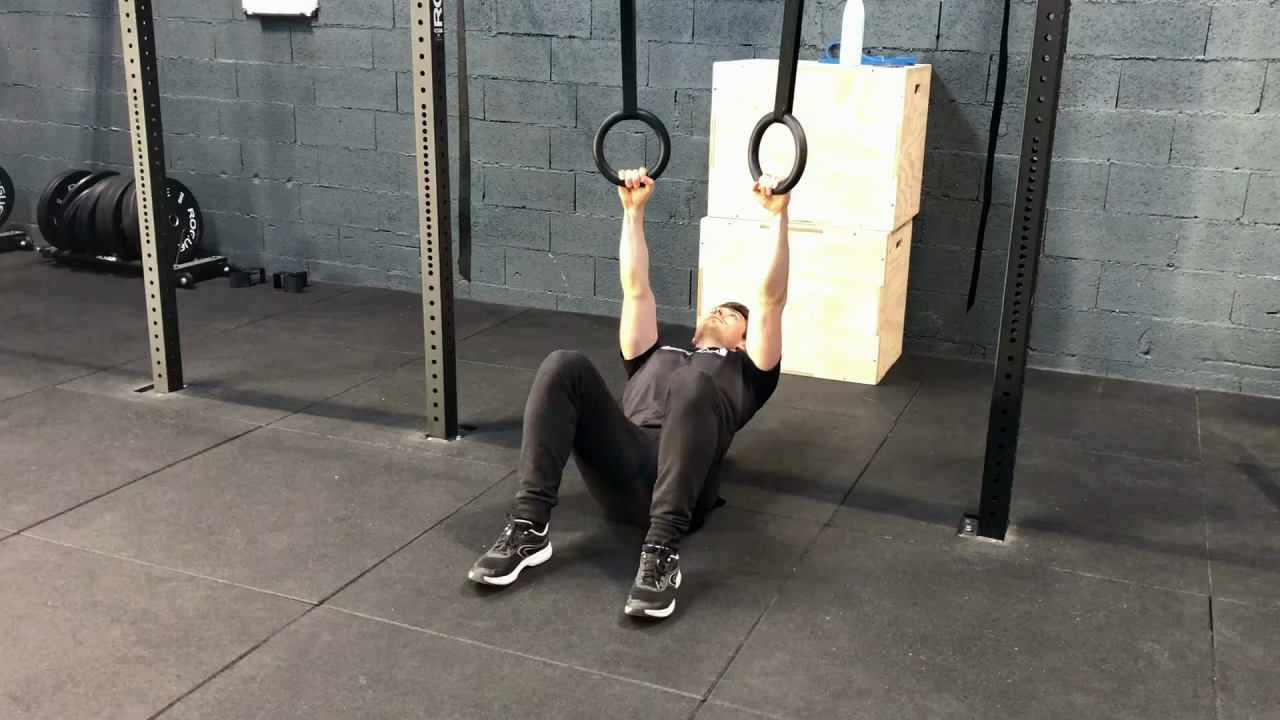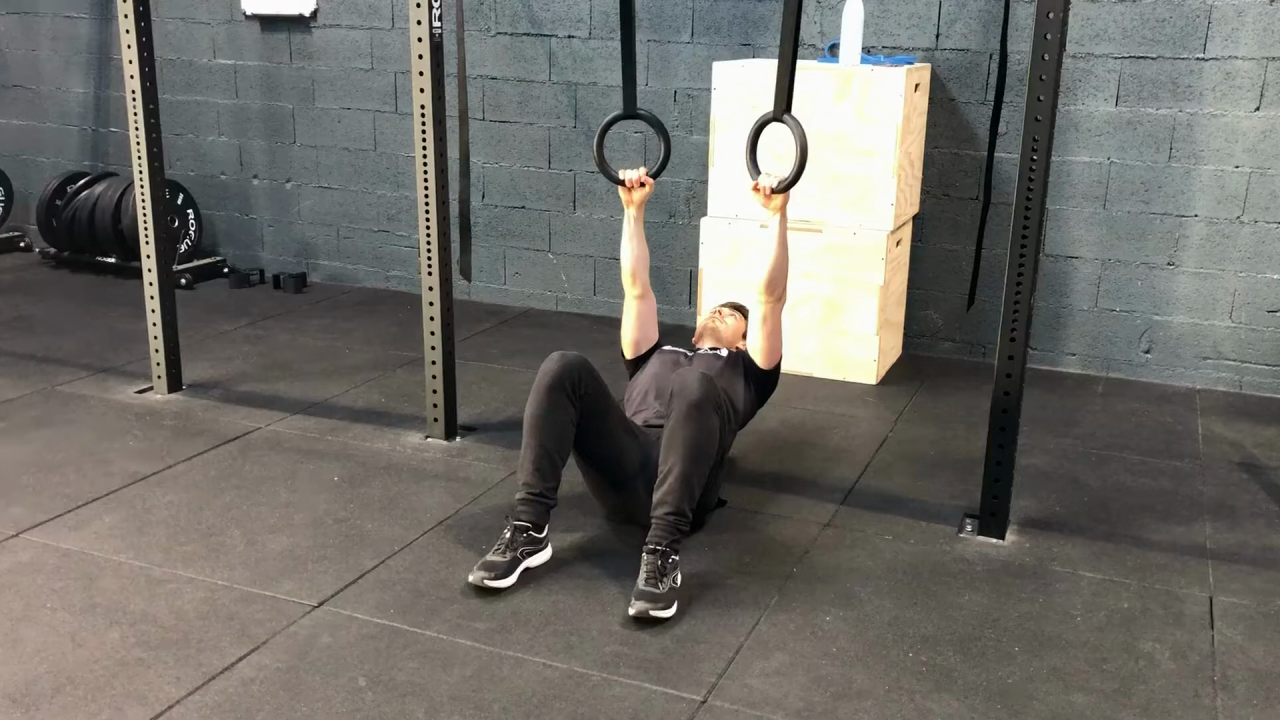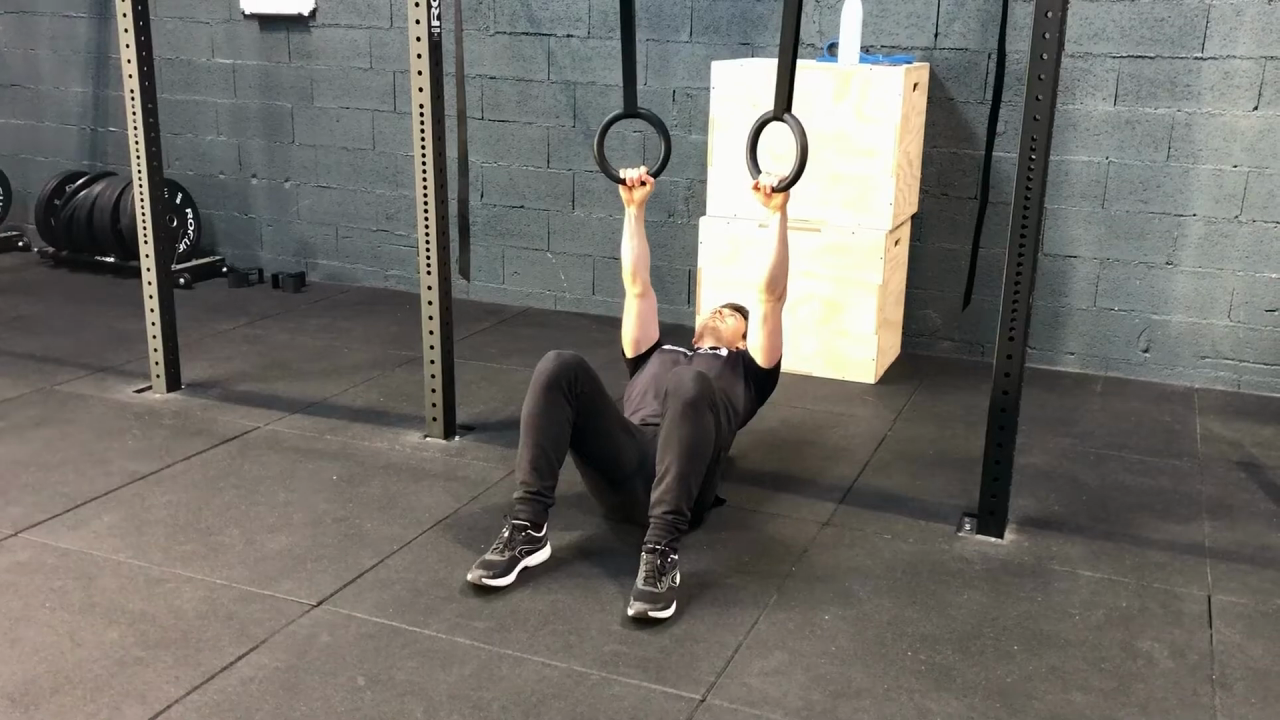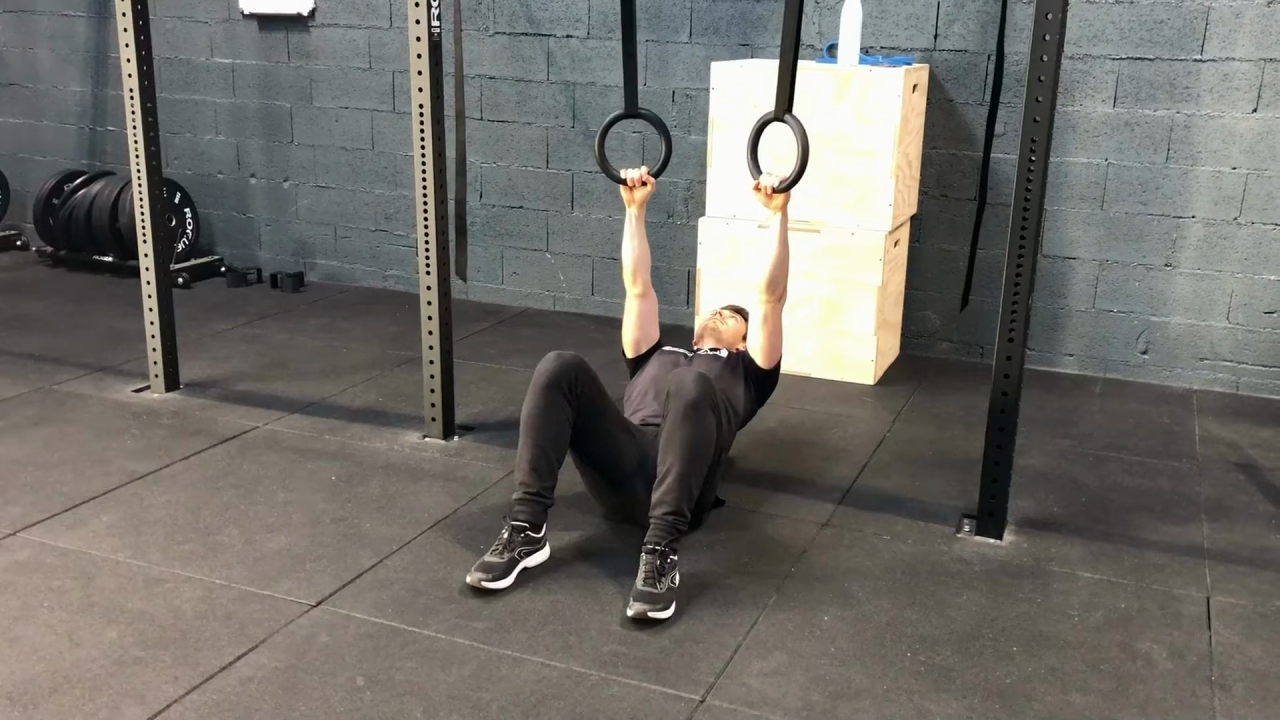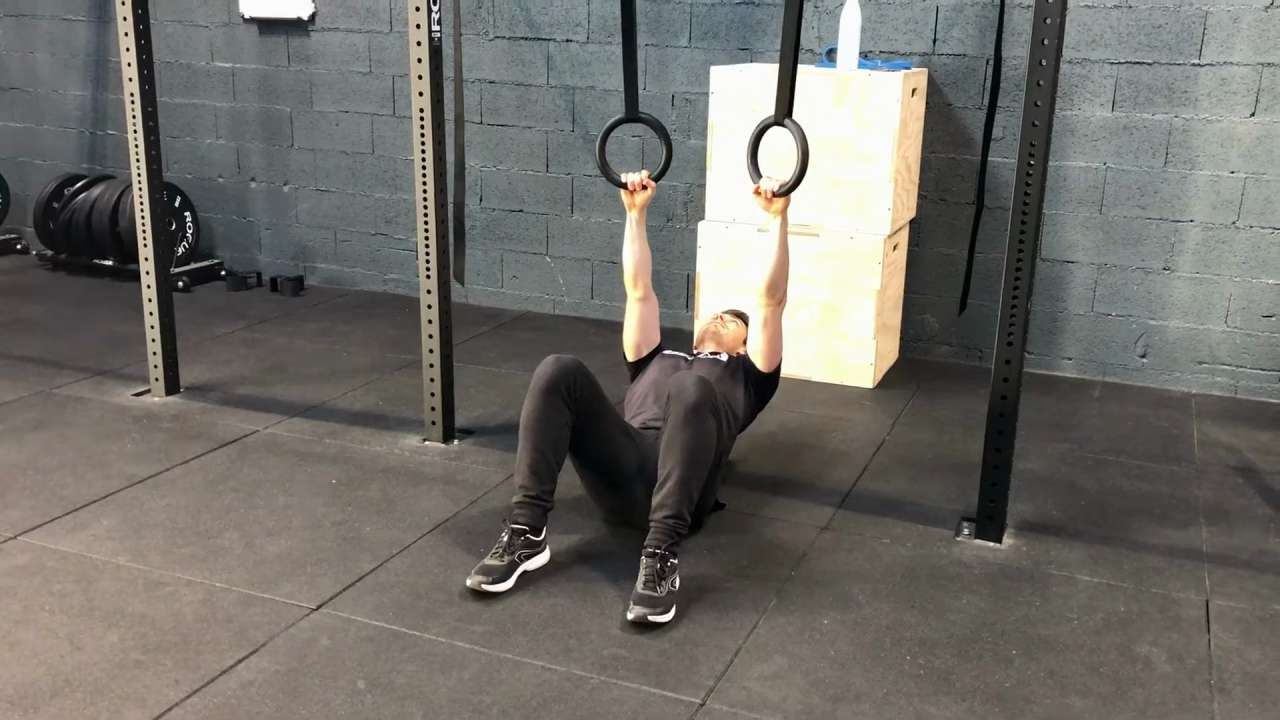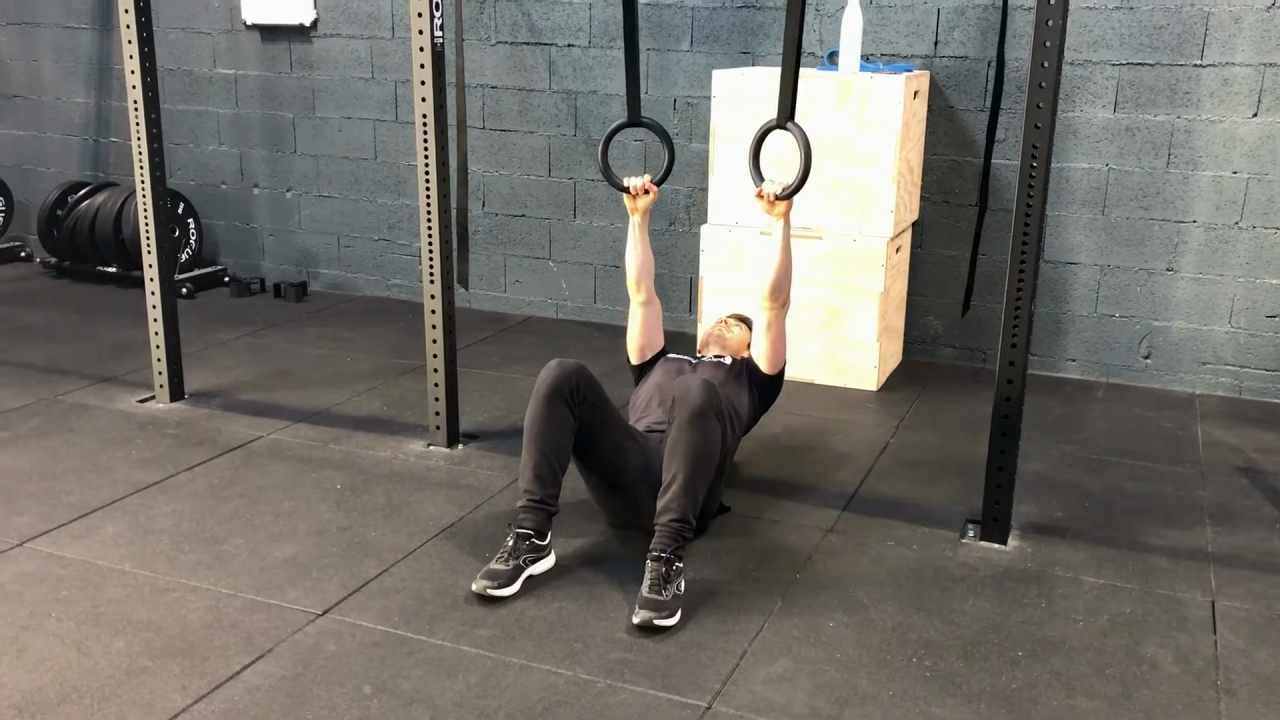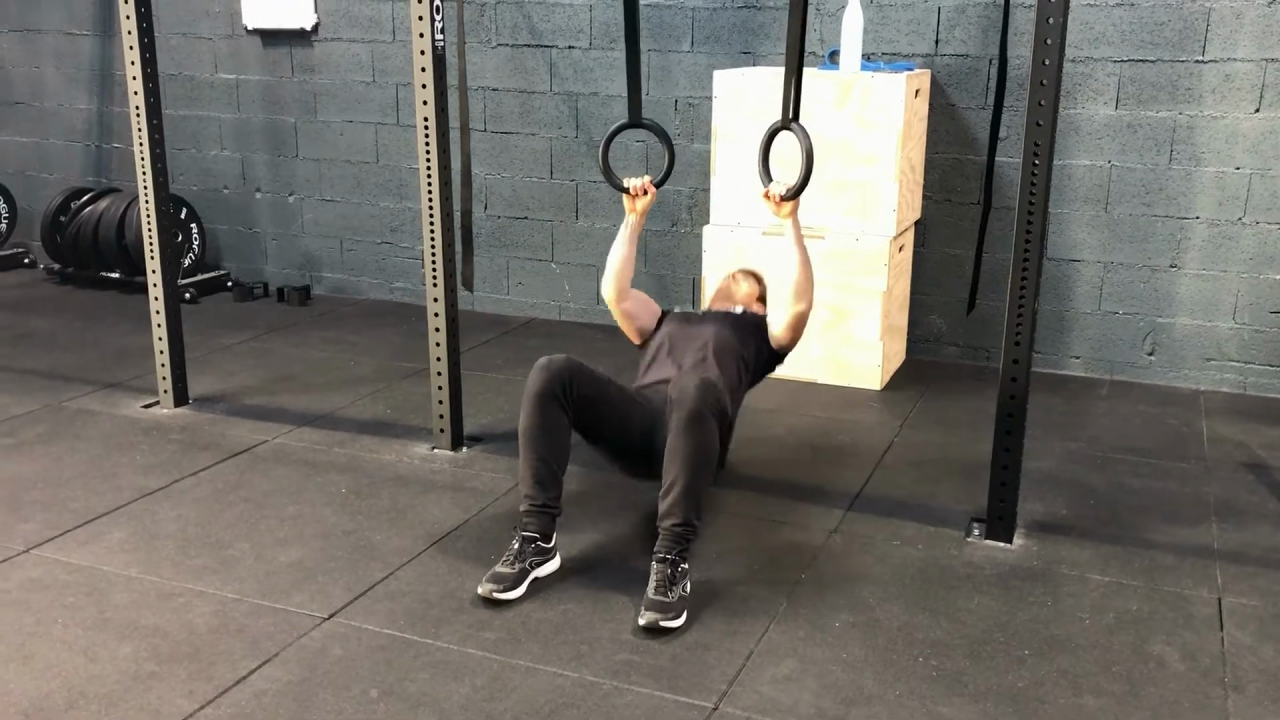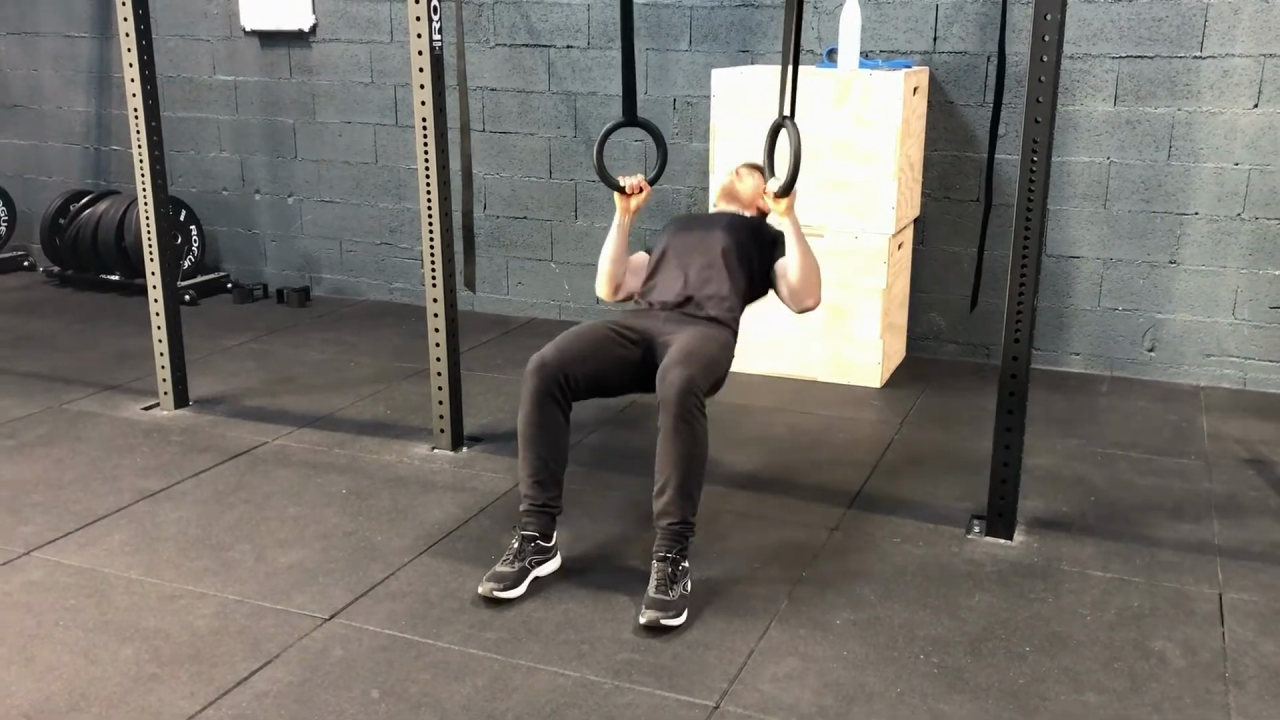
dt=0.3s
person 1, frame 1
left shoulder: (745, 371)
right shoulder: (655, 356)
left elbow: (770, 299)
right elbow: (636, 289)
left wrist: (777, 214)
right wrist: (633, 210)
left hip: (683, 474)
right hip: (621, 470)
left knee: (692, 385)
right knee: (564, 366)
left ankle: (661, 550)
right ankle: (529, 527)
person 1, frame 2
left shoulder: (746, 370)
right shoulder: (655, 356)
left elbow: (770, 298)
right elbow: (637, 288)
left wrist: (776, 214)
right wrist: (633, 208)
left hip: (684, 478)
right hip: (622, 469)
left knee: (695, 385)
right knee: (563, 368)
left ankle: (662, 551)
right ankle: (528, 528)
person 1, frame 3
left shoulder: (746, 369)
right shoulder: (656, 356)
left elbow: (770, 297)
right elbow: (638, 286)
left wrist: (776, 213)
right wrist: (634, 208)
left hip: (680, 471)
right hip: (621, 468)
left knee: (688, 383)
right knee: (559, 367)
left ankle: (661, 551)
right ankle: (527, 527)
person 1, frame 4
left shoulder: (746, 370)
right shoulder: (656, 356)
left elbow: (769, 298)
right elbow: (638, 286)
left wrist: (777, 214)
right wrist: (635, 208)
left hip: (682, 475)
right hip: (621, 466)
left knee: (692, 385)
right knee: (559, 368)
left ankle: (660, 551)
right ankle: (525, 528)
person 1, frame 5
left shoulder: (748, 375)
right shoulder: (657, 360)
left elbow: (770, 301)
right elbow: (639, 290)
left wrist: (778, 218)
right wrist: (636, 212)
left hip: (681, 473)
right hip: (620, 472)
left knee: (692, 390)
right knee: (558, 372)
left ankle: (660, 556)
right ankle: (526, 532)
person 1, frame 6
left shoulder: (751, 377)
right shoulder: (660, 363)
left elbow: (773, 305)
right elbow: (642, 295)
left wrist: (780, 221)
right wrist: (639, 216)
left hip: (684, 475)
right hip: (625, 475)
left knee: (696, 392)
right knee: (561, 376)
left ankle: (666, 560)
right ankle: (531, 536)
person 1, frame 7
left shoulder: (756, 334)
right shoulder: (670, 323)
left elbow: (797, 308)
right elbow: (615, 294)
left wrist: (789, 221)
right wrist: (634, 218)
left hip: (696, 404)
right hip: (638, 419)
left knee: (692, 392)
right knee: (552, 374)
left ankle: (671, 561)
right ankle: (536, 539)
person 1, frame 8
left shoulder: (765, 239)
right shoulder: (678, 227)
left elbow: (806, 299)
right elbow: (609, 287)
left wrist: (786, 216)
right wrist: (625, 214)
left hip: (703, 331)
right hip: (640, 325)
left knee: (679, 385)
right knee: (545, 370)
left ankle: (671, 559)
right ankle: (537, 538)
